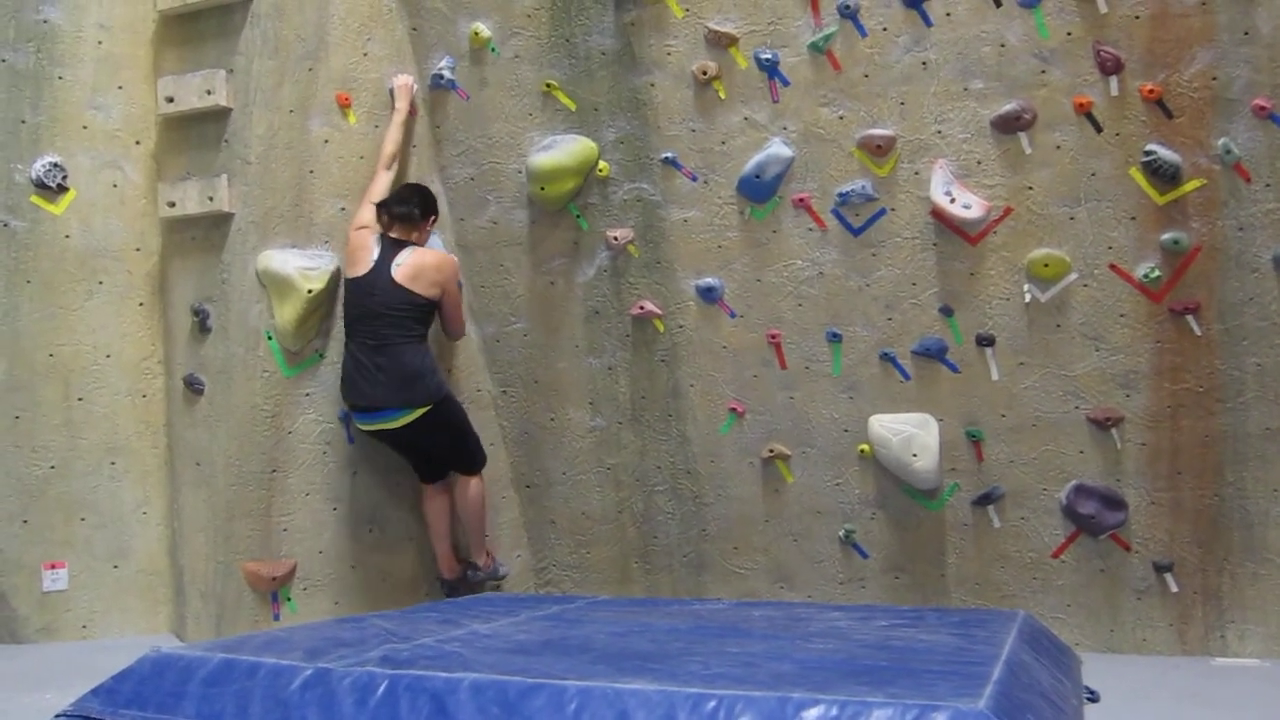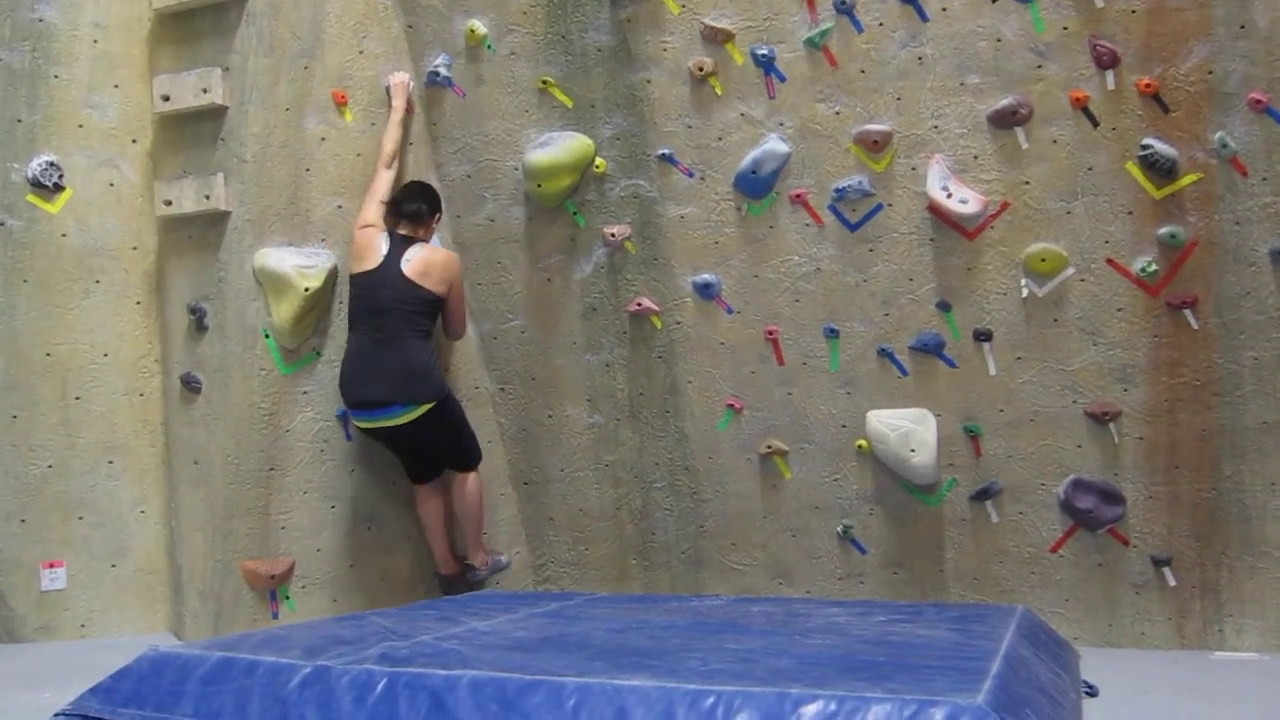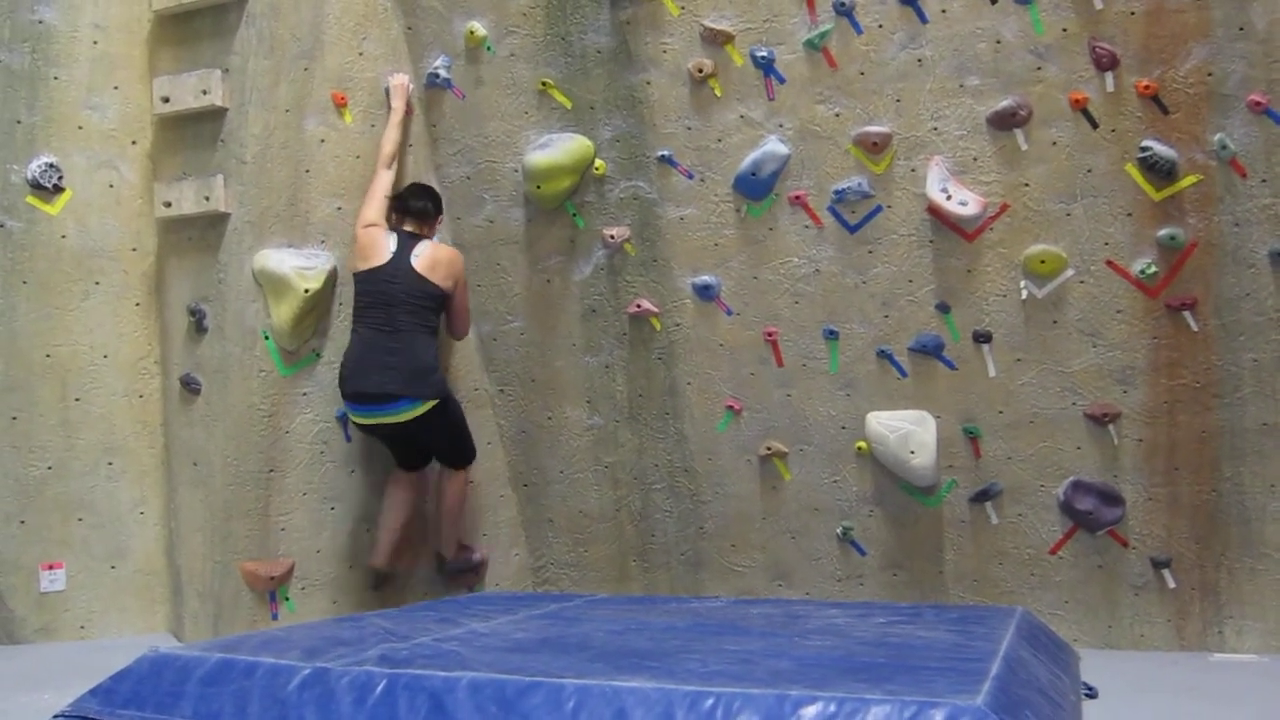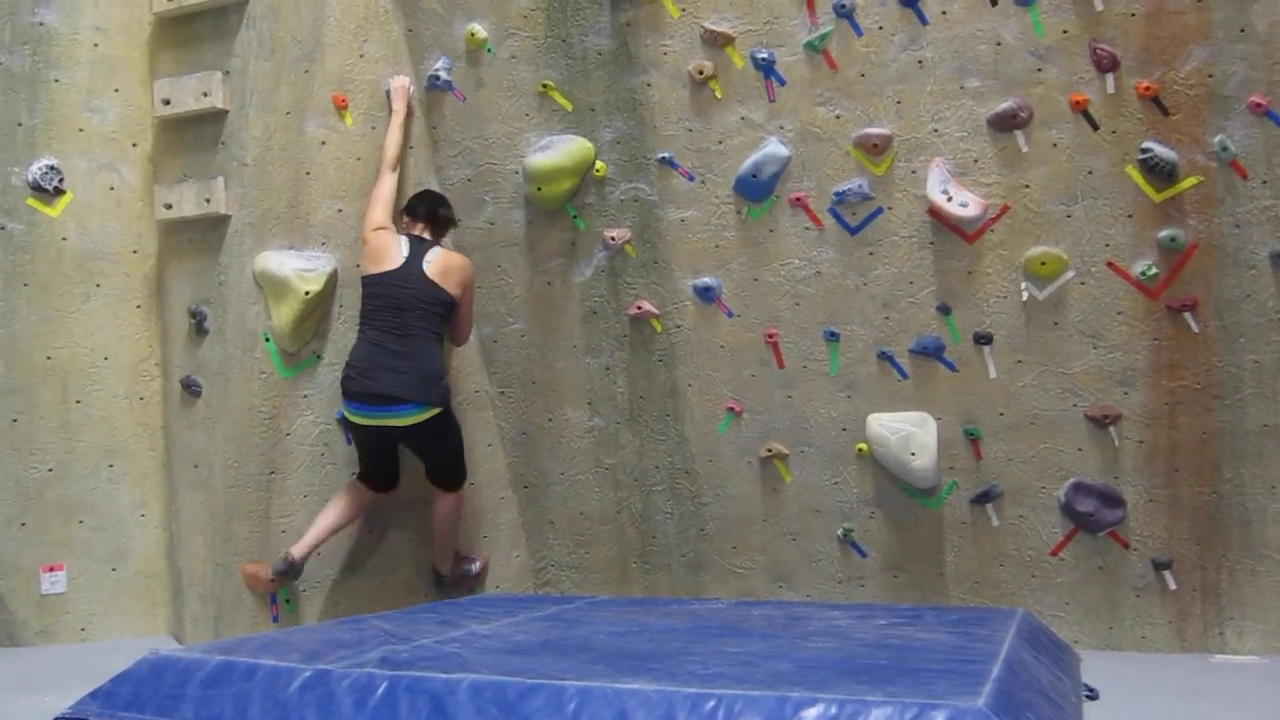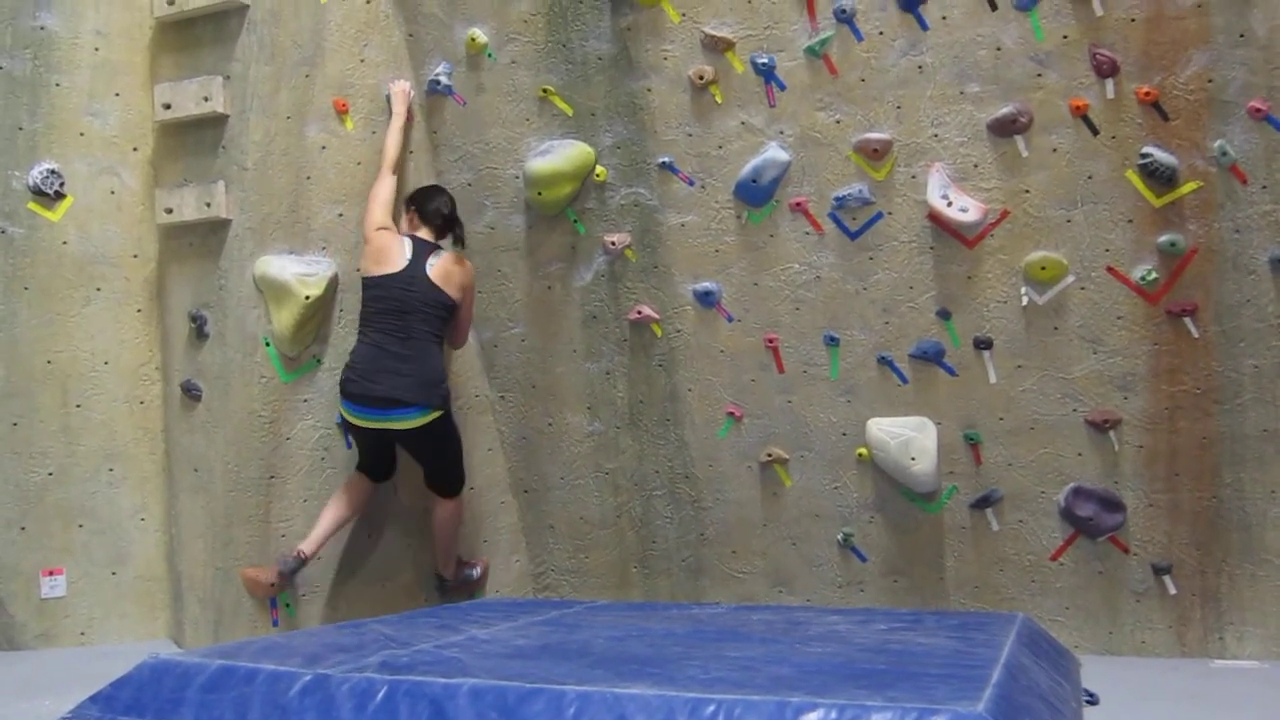
dt=0.2s
person 1, frame 1
left shoulder: (360, 243)
right shoulder: (438, 264)
left elbow: (385, 167)
right elbow: (455, 331)
left wrist: (401, 107)
left hip: (362, 407)
right hip: (414, 399)
left knee: (432, 474)
right knee: (470, 467)
left ankle: (450, 573)
right ankle: (480, 562)
person 1, frame 2
left shoulder: (365, 239)
right shoulder: (443, 261)
left elbow: (384, 167)
right elbow: (456, 331)
left wrist: (398, 106)
left hip: (359, 404)
right hip: (415, 399)
left knee: (424, 475)
right knee: (465, 466)
left ankle: (447, 569)
right ankle: (478, 561)
person 1, frame 3
left shoulder: (368, 238)
right shoulder: (447, 258)
left elbow: (385, 168)
right elbow: (459, 331)
left wrist: (397, 107)
left hip: (359, 396)
right hip: (416, 396)
left knee: (410, 463)
right knee: (458, 460)
left ankle: (381, 561)
right ankle: (451, 555)
person 1, frame 4
left shoulder: (378, 242)
right shoulder: (459, 266)
left elbow: (388, 171)
right elbow: (459, 337)
left wrist: (398, 109)
left hip: (361, 399)
right hip: (421, 403)
left knee: (372, 481)
right knee: (449, 481)
left ankle: (297, 554)
right ankle: (448, 568)
person 1, frame 5
left shoulder: (380, 245)
right shoulder: (459, 270)
left elbow: (388, 173)
left wrist: (399, 112)
left hip: (358, 400)
right hip: (419, 406)
left knee: (371, 473)
right knee: (448, 486)
left ankle: (298, 553)
right ankle: (450, 573)
